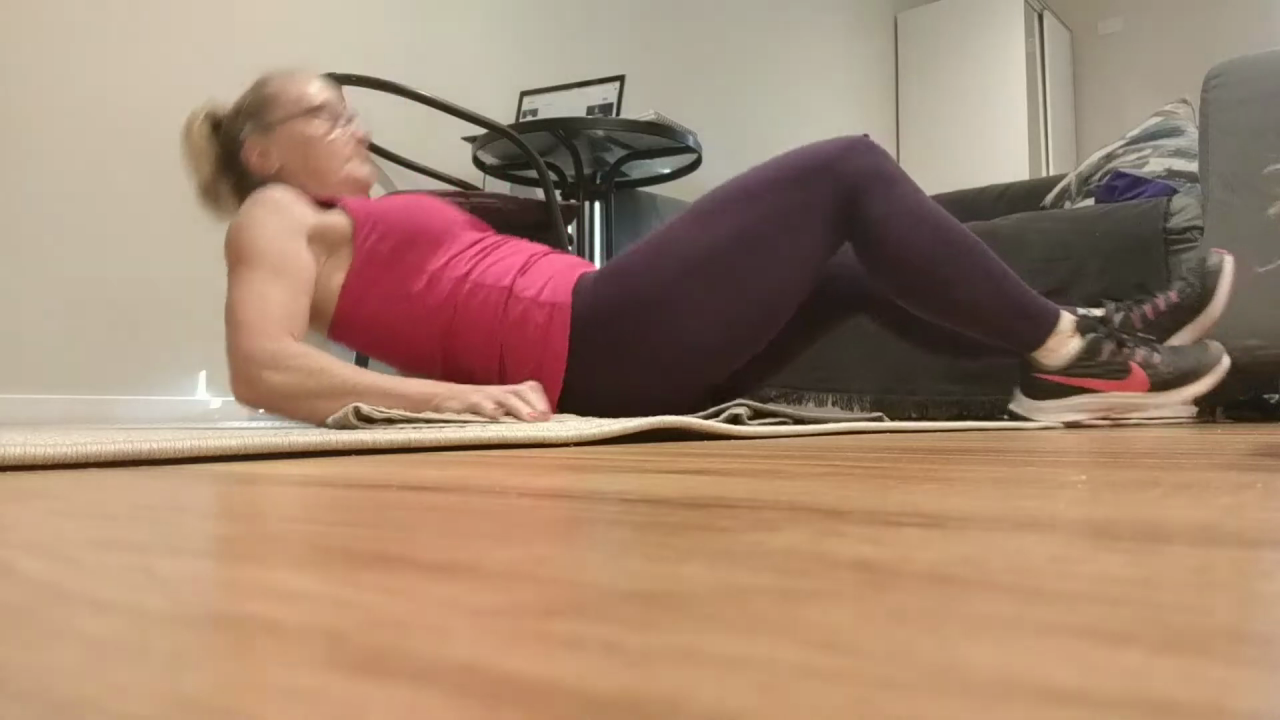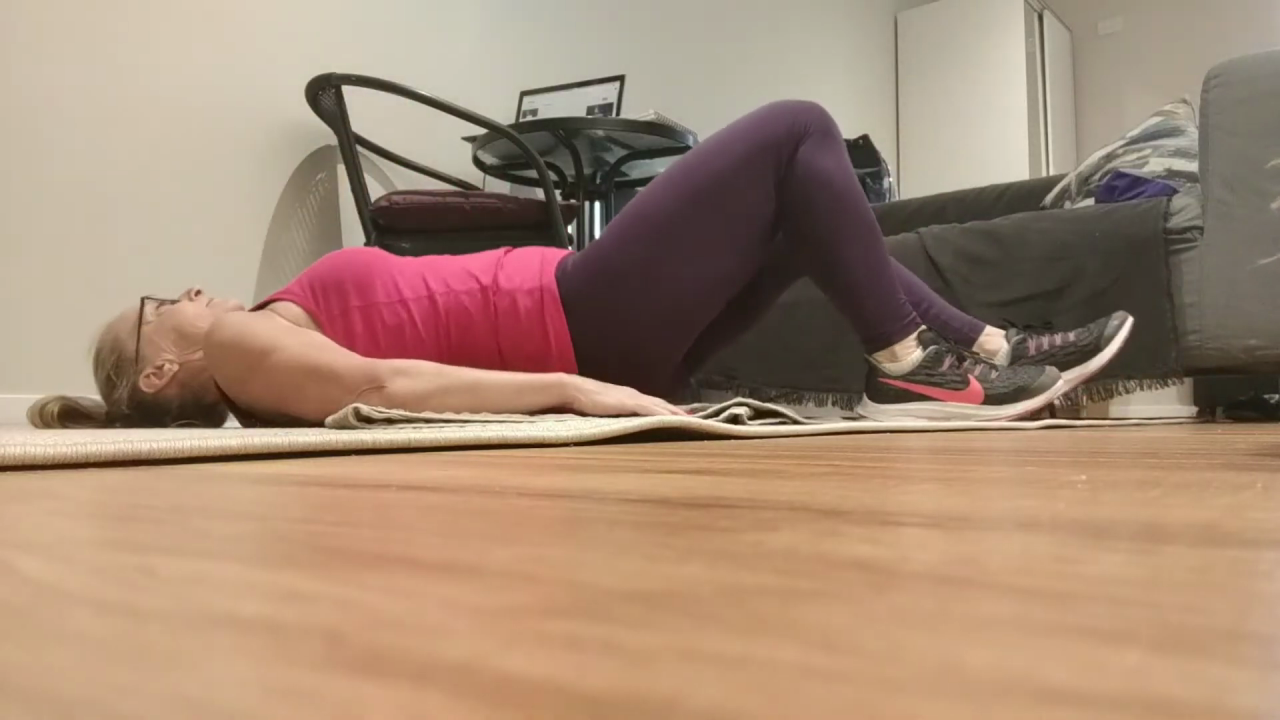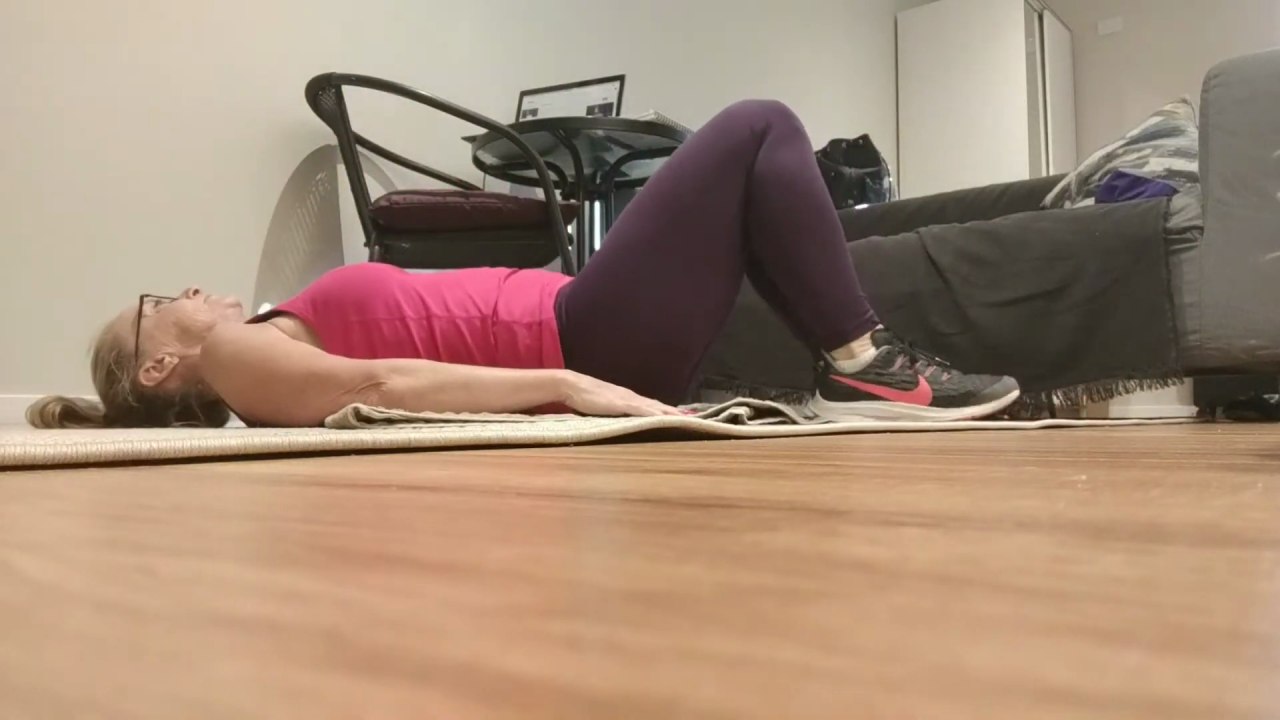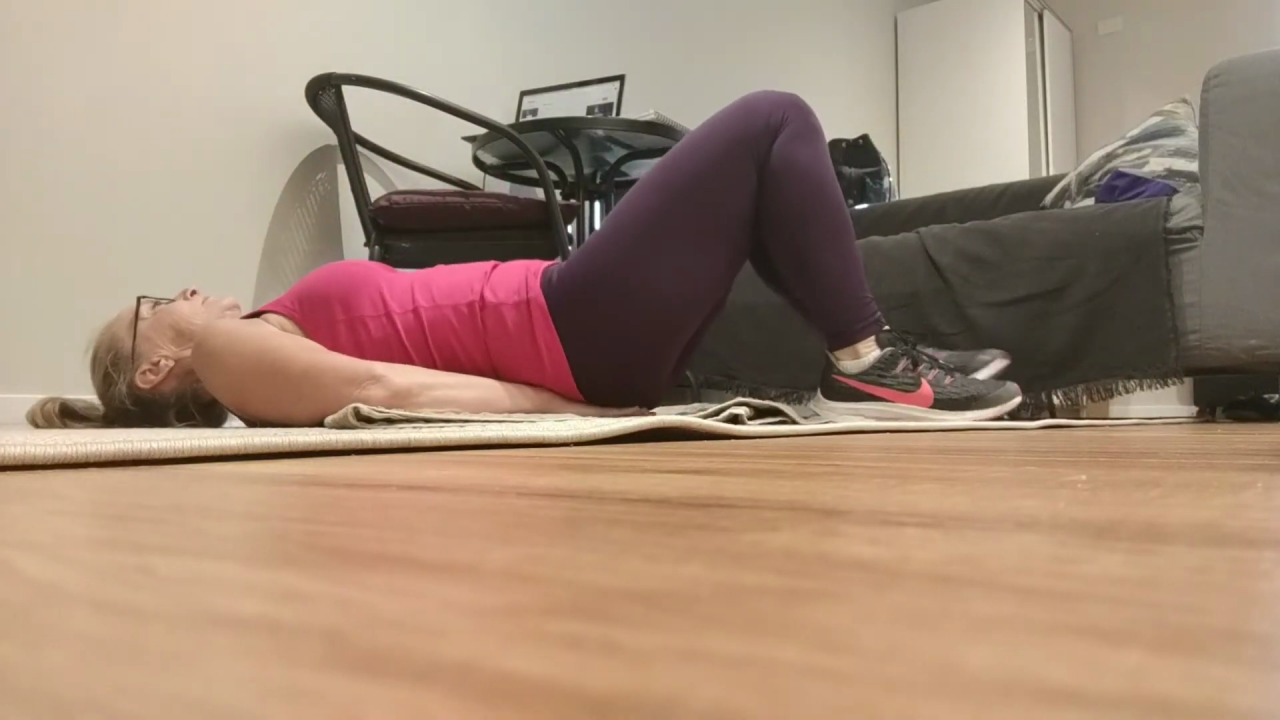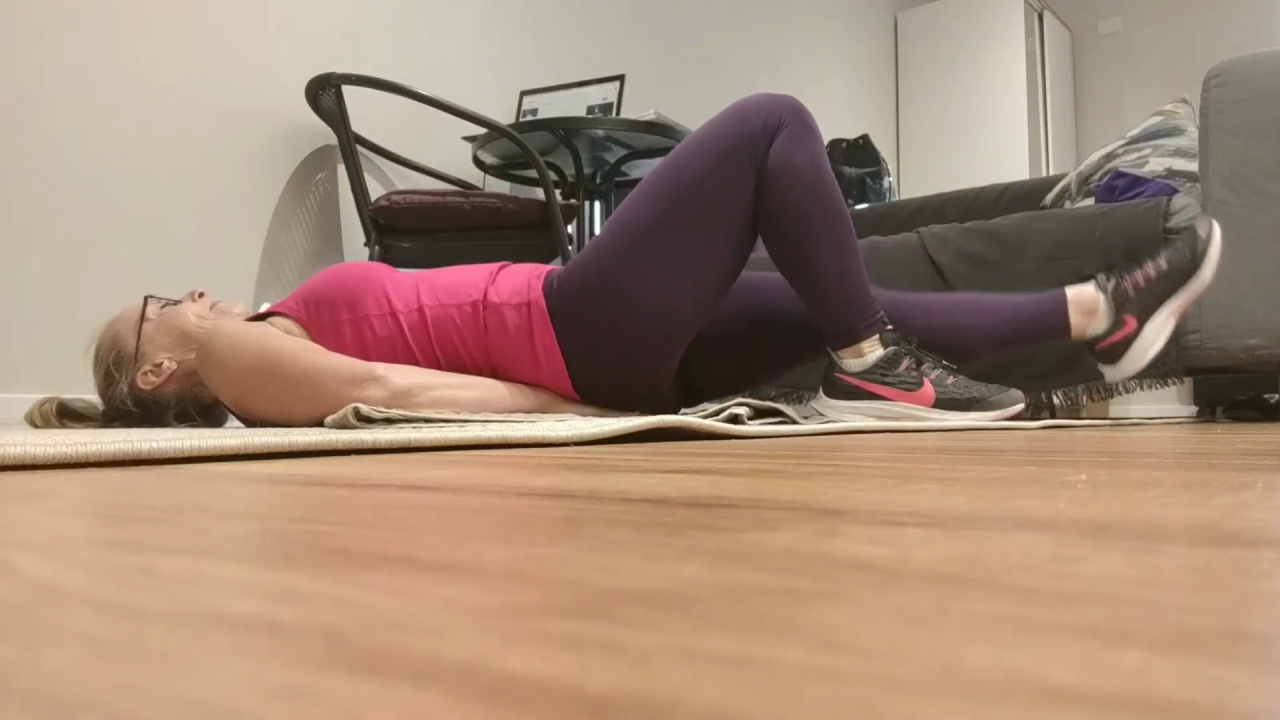
dt=1s
person 1, frame 1
left shoulder: (368, 232)
right shoulder: (278, 221)
left elbow: (458, 329)
right elbow: (263, 369)
right wrist: (449, 398)
left hip: (615, 348)
right hip: (598, 346)
left knee: (862, 262)
right knee: (848, 168)
left ankle: (1077, 338)
right ankle: (1070, 363)
person 1, frame 2
left shoulder: (273, 338)
right shoulder: (249, 352)
right elbow: (387, 387)
right wrist: (575, 389)
left hip: (592, 324)
right hip: (588, 326)
left knee: (807, 211)
right knee: (798, 130)
left ankle: (991, 350)
right ankle: (907, 367)
person 1, frame 3
left shoulder: (270, 344)
right shoulder: (241, 363)
right elbow: (386, 385)
right wrist: (569, 386)
left hip: (578, 330)
right hip: (588, 344)
left knee: (750, 164)
right knee: (760, 127)
left ankle: (860, 359)
right ankle: (861, 368)
person 1, frame 4
left shoulder: (263, 342)
right shoulder: (235, 359)
right elbow: (387, 390)
right wrist: (560, 407)
left hip: (581, 331)
right hip: (578, 333)
left knee: (756, 166)
right knee: (775, 121)
left ankle: (871, 357)
right ankle: (864, 369)
person 1, frame 5
left shoulder: (274, 335)
right shoulder: (245, 363)
right elbow: (385, 389)
right wrist: (566, 415)
left hip: (599, 343)
right hip: (583, 339)
left knee: (829, 304)
right knee: (771, 124)
left ankle: (1103, 315)
right ankle: (871, 374)
